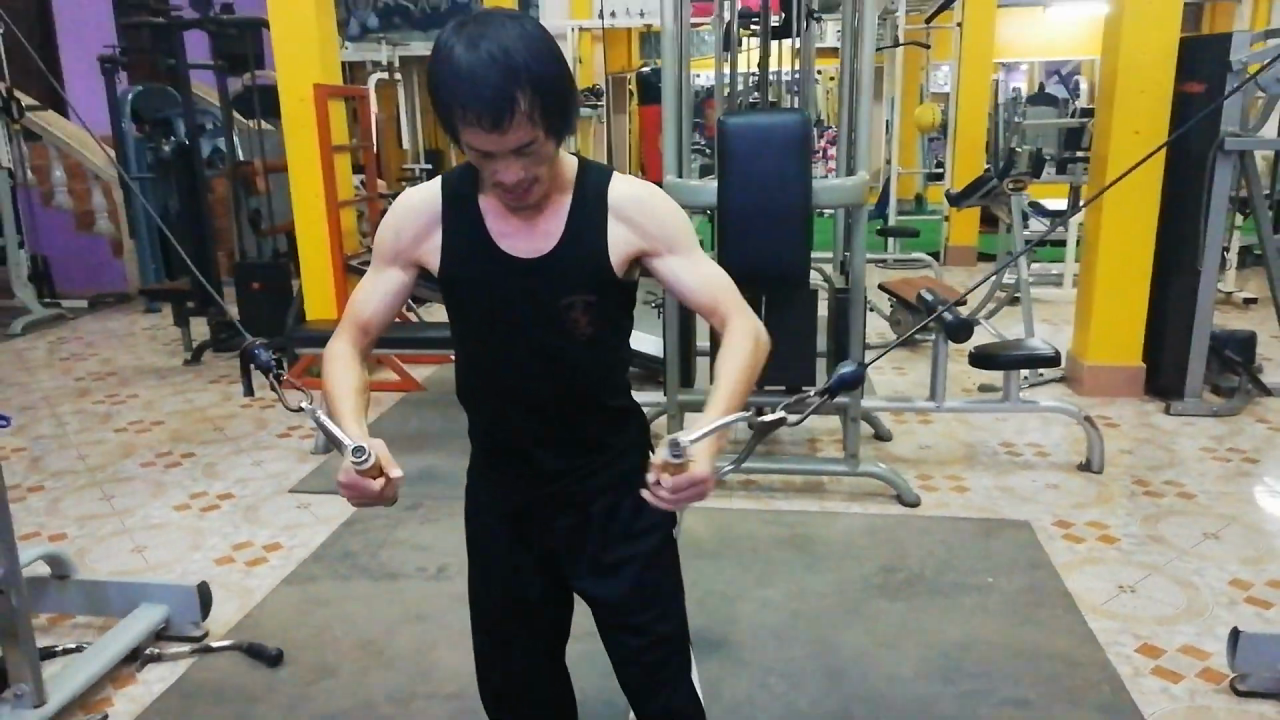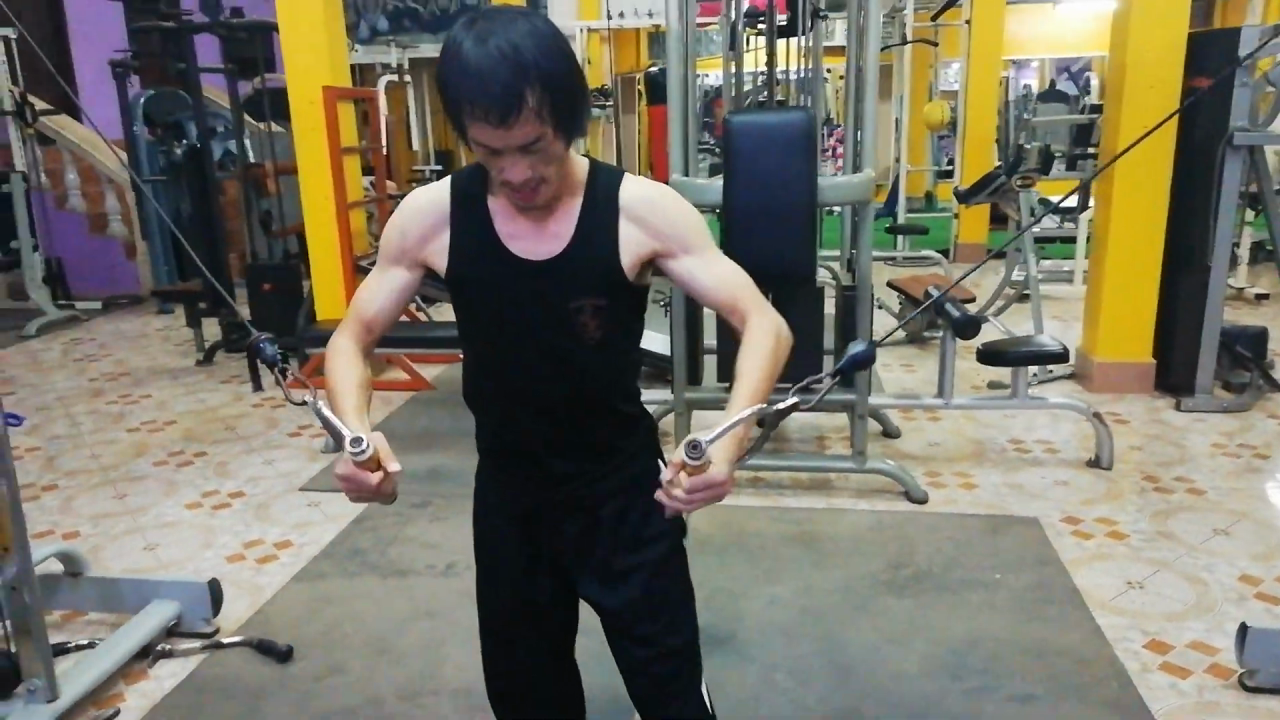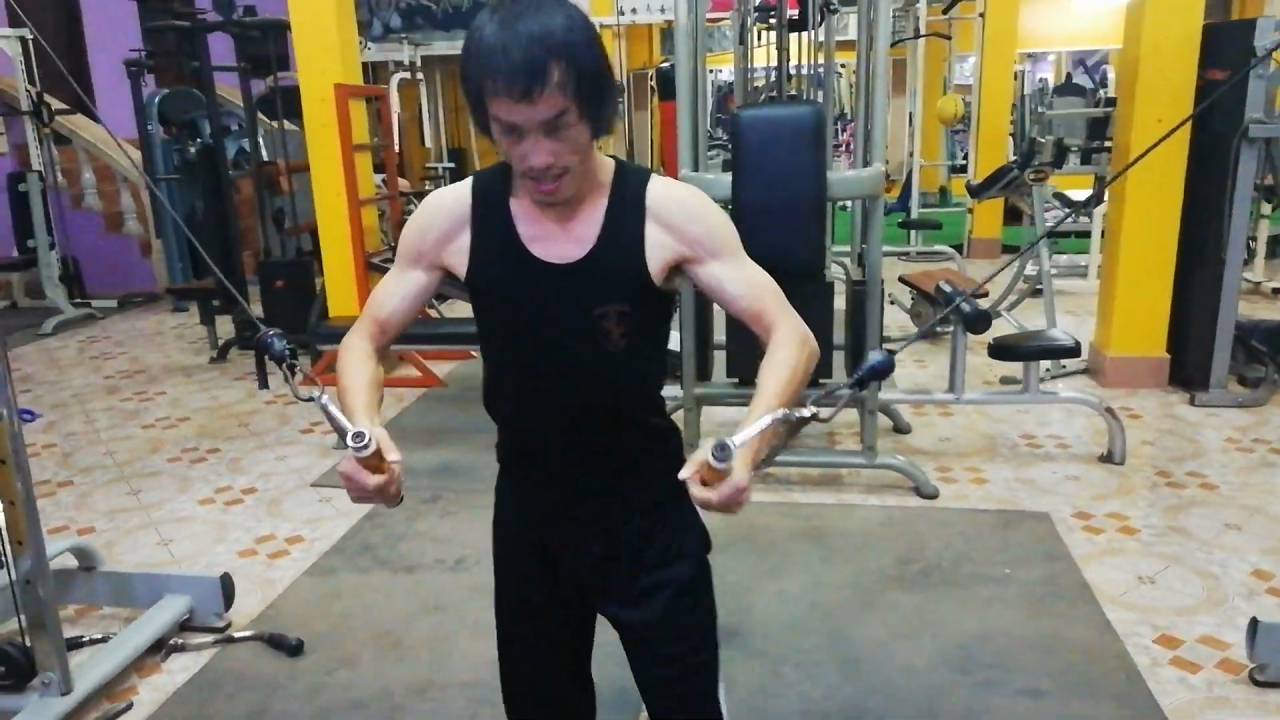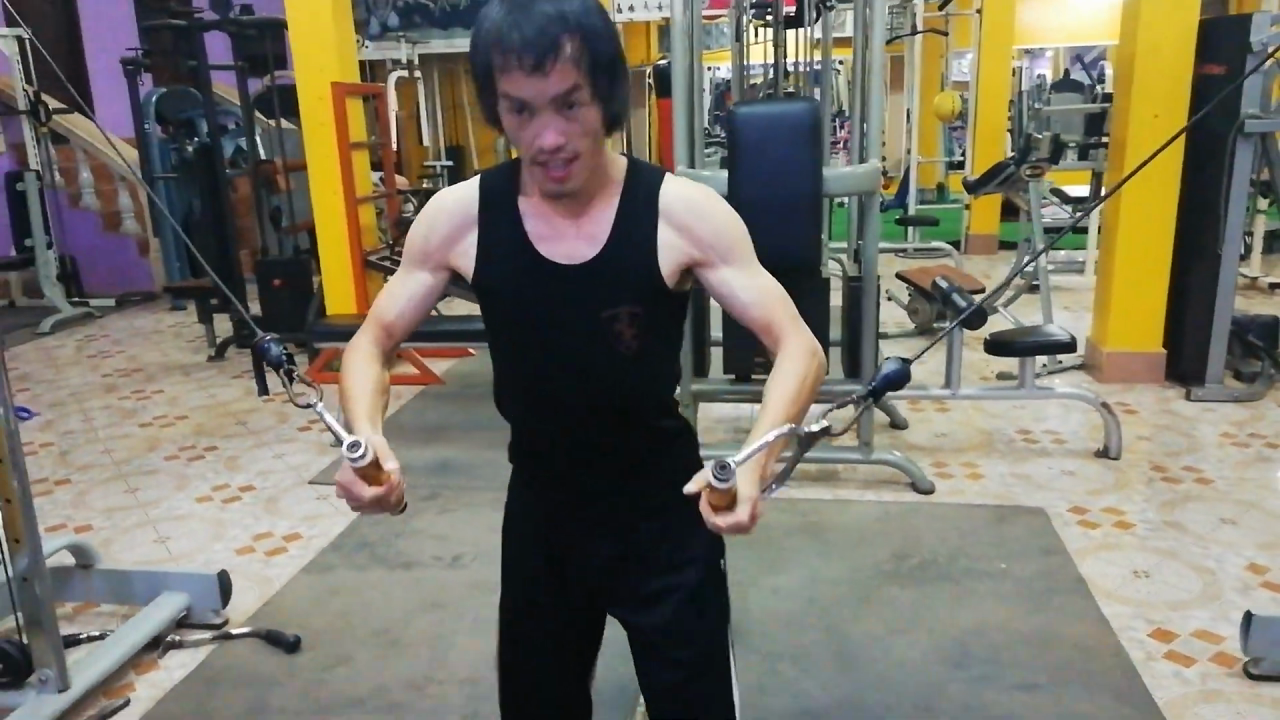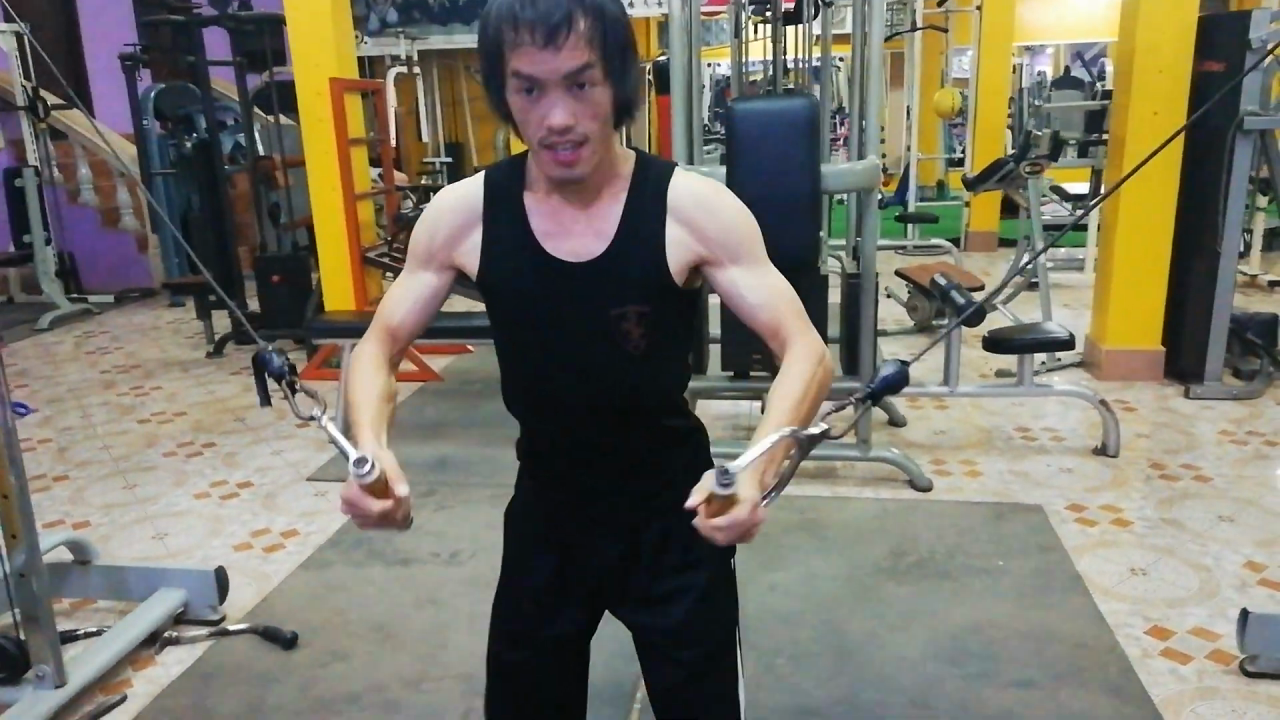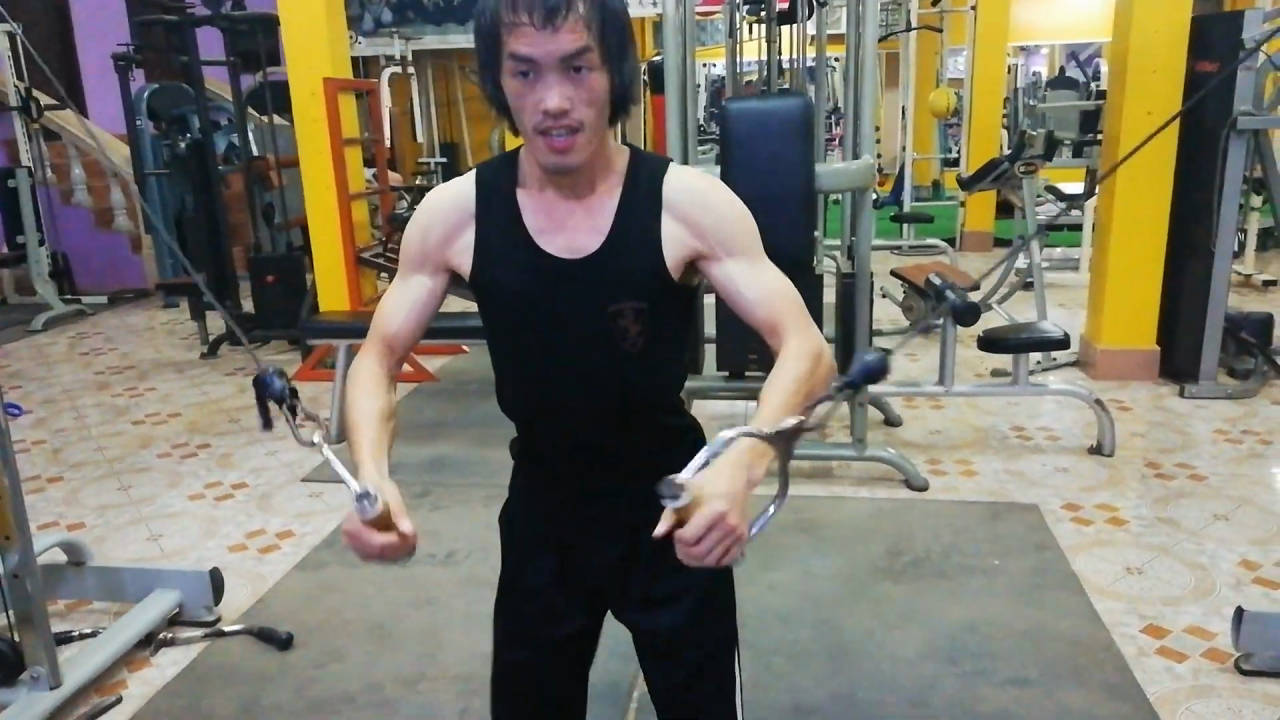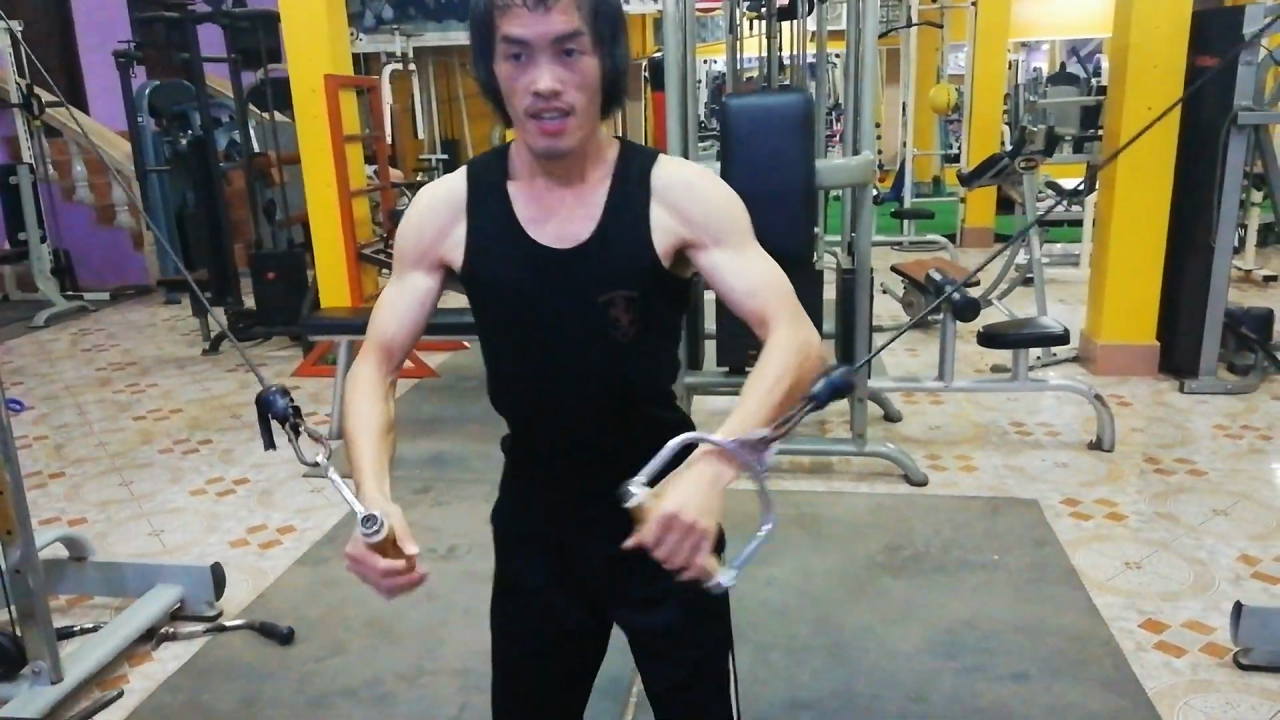
dt=0.1s
person 1, frame 1
left shoulder: (631, 208)
right shoulder: (424, 215)
left elbow: (743, 328)
right elbow: (350, 340)
left wrist: (707, 435)
right wrist: (355, 438)
left hip: (619, 492)
right hip: (500, 498)
person 1, frame 2
left shoulder: (641, 208)
right shoulder: (431, 216)
left elbow: (764, 326)
right elbow: (352, 338)
left wrist: (728, 436)
right wrist: (355, 432)
left hip: (626, 497)
right hip: (508, 501)
person 1, frame 3
left shoulder: (668, 212)
right shoulder: (452, 218)
left elbow: (790, 336)
right elbow: (365, 338)
left wrist: (746, 445)
right wrist: (364, 432)
left hip: (650, 512)
right hip: (529, 513)
person 1, frame 4
left shoulder: (682, 211)
right shoulder: (460, 216)
left elbow: (798, 348)
right elbow: (373, 340)
left wrist: (757, 458)
right wrist: (366, 439)
left hip: (664, 519)
right hip: (540, 514)
person 1, frame 5
left shoulder: (691, 207)
right shoulder: (465, 214)
left elbow: (805, 352)
right elbow: (379, 345)
left wrist: (758, 464)
right wrist: (369, 452)
left hip: (670, 519)
right hip: (544, 517)
person 1, frame 6
left shoulder: (687, 203)
right shoulder: (455, 212)
left elbow: (806, 350)
right elbow: (378, 357)
left wrist: (743, 465)
right wrist: (372, 477)
left hip: (669, 518)
right hip: (541, 517)
person 1, frame 7
left shoulder: (678, 193)
right shoulder: (448, 208)
left elbow: (795, 342)
right elbow: (376, 364)
left wrist: (714, 465)
right wrist: (373, 495)
left hip: (661, 515)
right hip: (533, 518)
